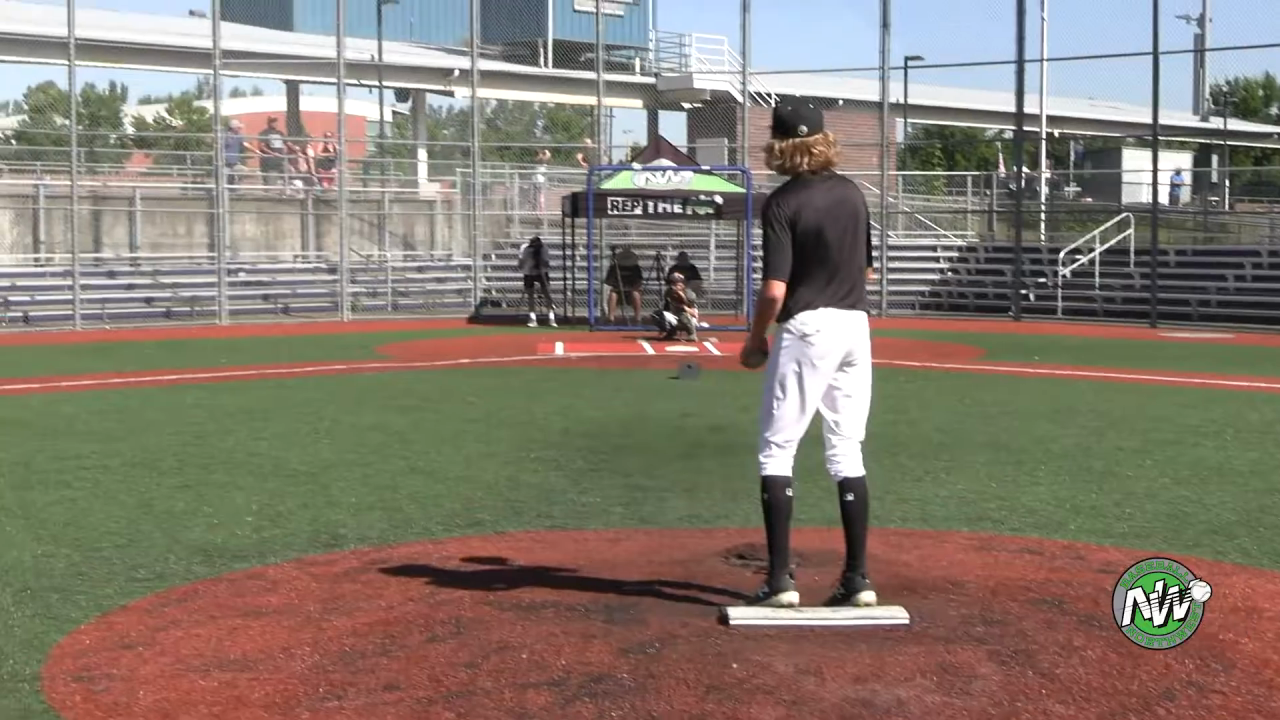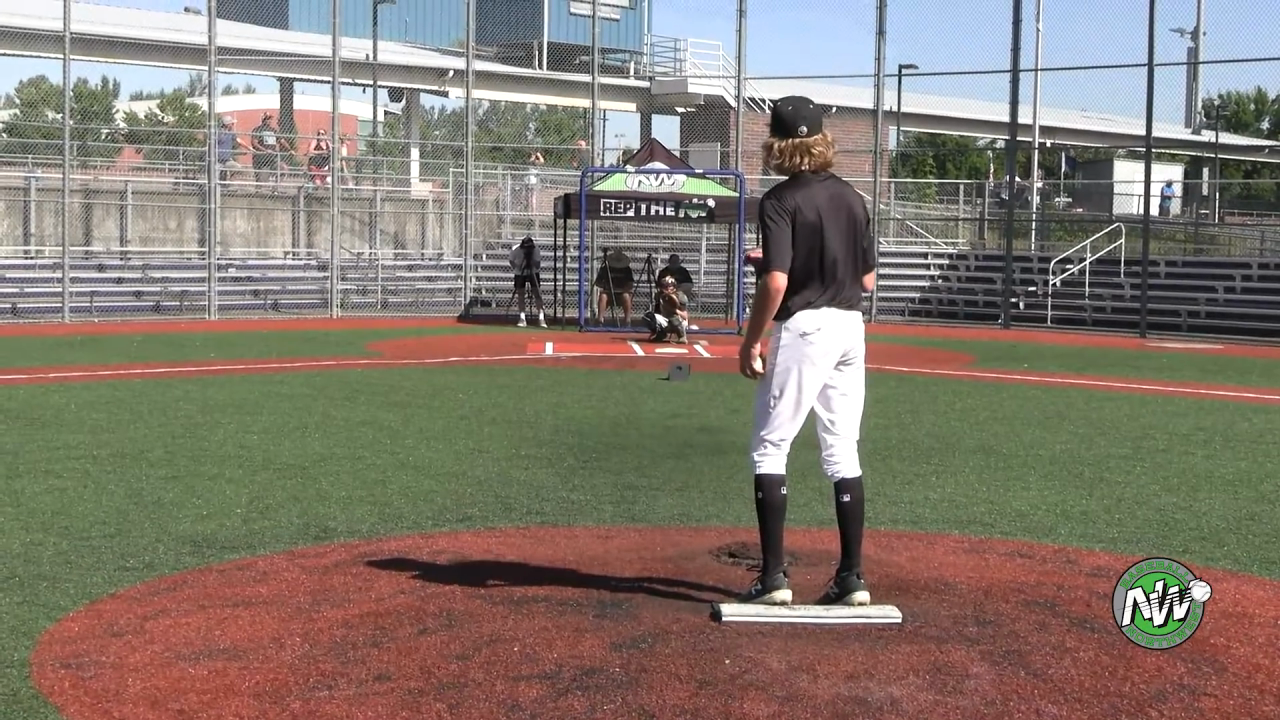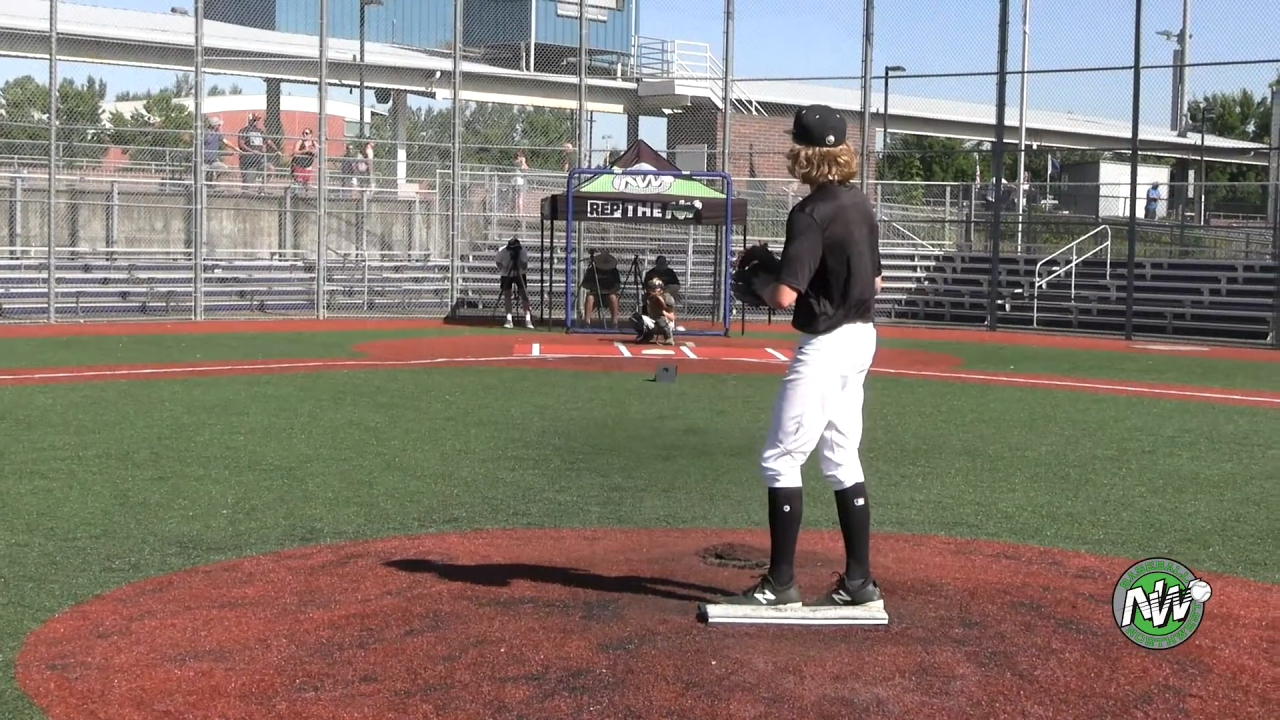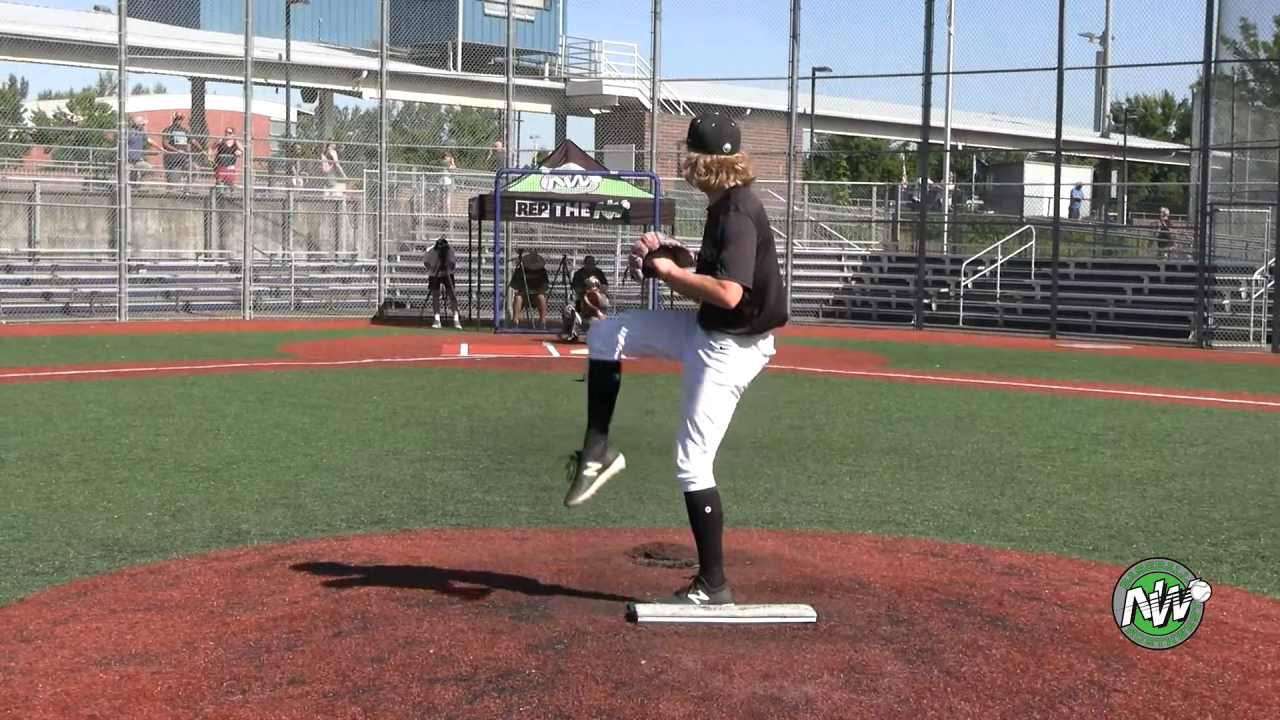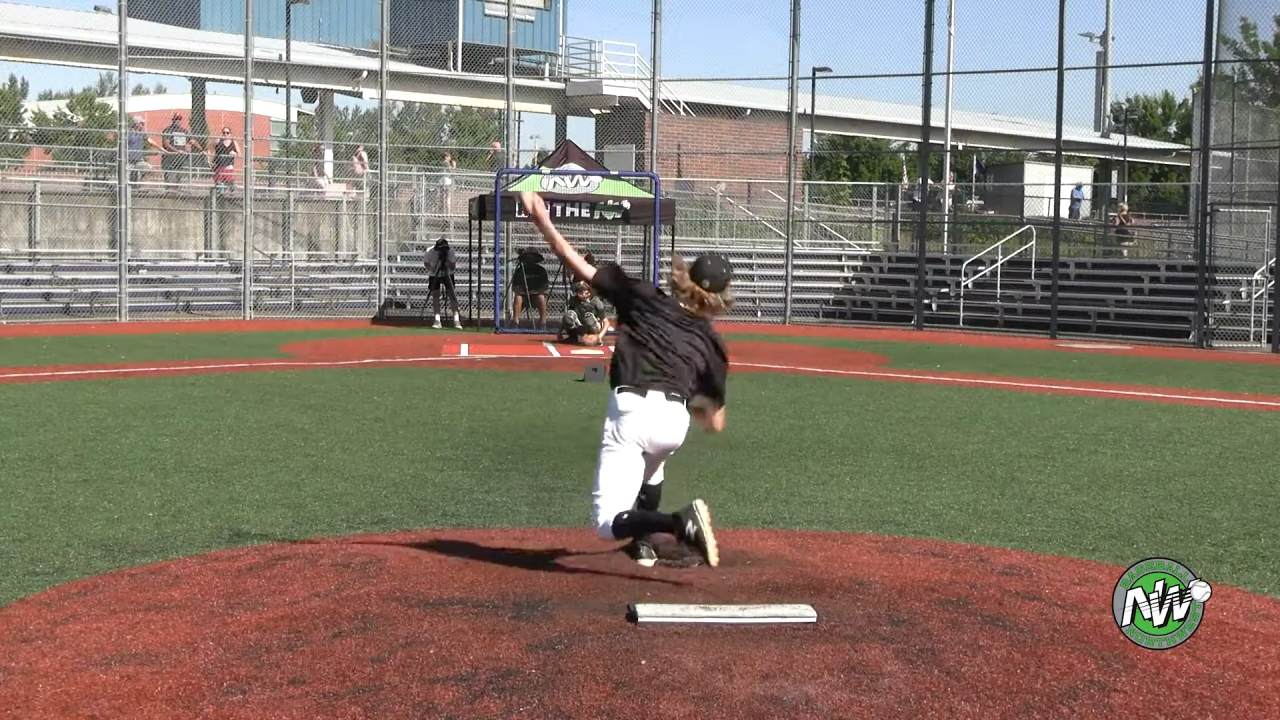
dt=1s
person 1, frame 1
left shoulder: (782, 203)
right shoulder: (853, 194)
left elbow: (774, 290)
left wrist: (755, 339)
left hip: (806, 329)
right hip: (854, 327)
left knee: (776, 451)
right knee: (847, 452)
left ankle: (780, 578)
right ankle: (857, 576)
person 1, frame 2
left shoulder: (780, 200)
right shoulder: (851, 197)
left elbow: (776, 282)
right elbow: (867, 280)
left wrist: (750, 340)
left hip: (803, 329)
right hip: (850, 328)
left knee: (769, 450)
right knee: (842, 453)
left ankle: (773, 577)
right ankle: (851, 577)
person 1, frame 3
left shoulder: (811, 212)
right shoulder: (861, 204)
left elbow: (783, 295)
left wrist: (757, 279)
left hip: (825, 345)
right hip: (859, 337)
left knee: (781, 459)
right knee: (842, 460)
left ankle: (782, 584)
right ankle: (859, 582)
person 1, frame 4
left shoulder: (739, 212)
right shoulder: (726, 205)
left elbow: (729, 293)
left wrist: (671, 271)
right wrist: (671, 268)
left hip: (732, 347)
right hip: (708, 332)
left knee: (693, 464)
right knee: (606, 333)
left ankle: (712, 585)
right ankle: (599, 450)
person 1, frame 5
left shoulder: (648, 298)
right shoulder: (712, 345)
left elbow: (580, 266)
right elbow: (715, 423)
left wrist: (542, 220)
left hip: (630, 413)
right hip: (674, 422)
left knee: (611, 525)
right knee: (651, 469)
left ankle: (681, 523)
right ankle: (643, 543)
